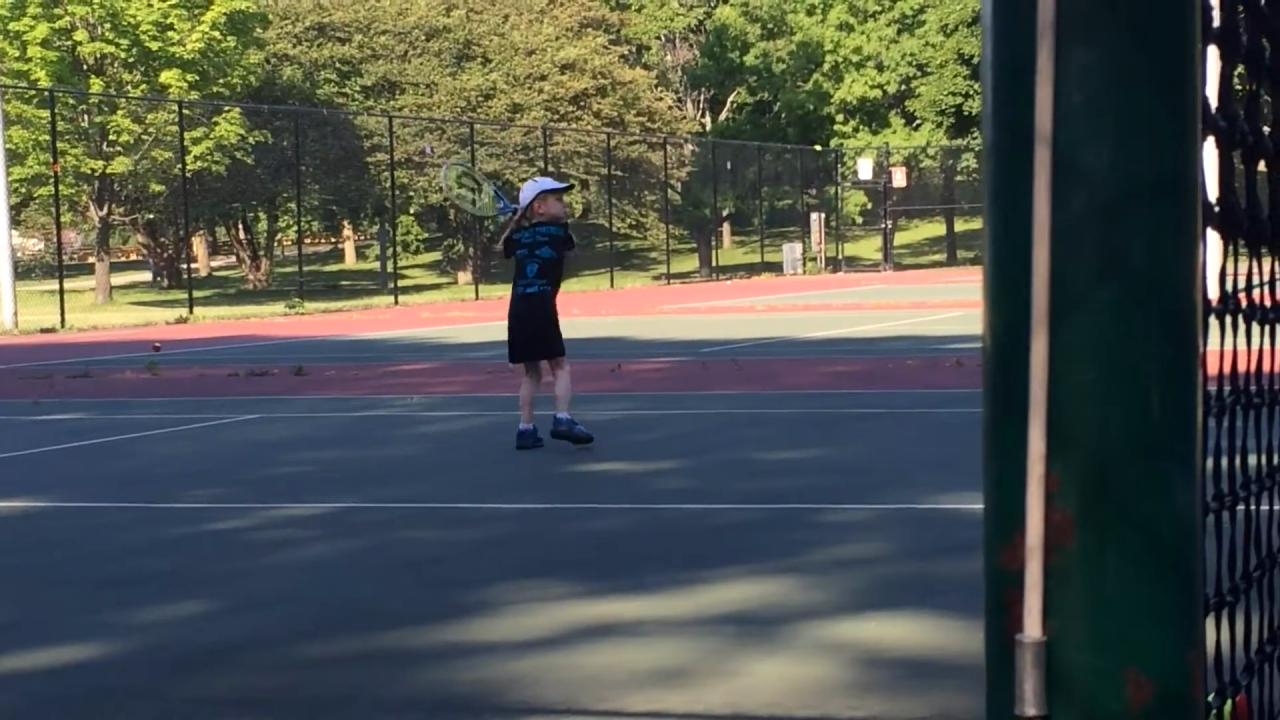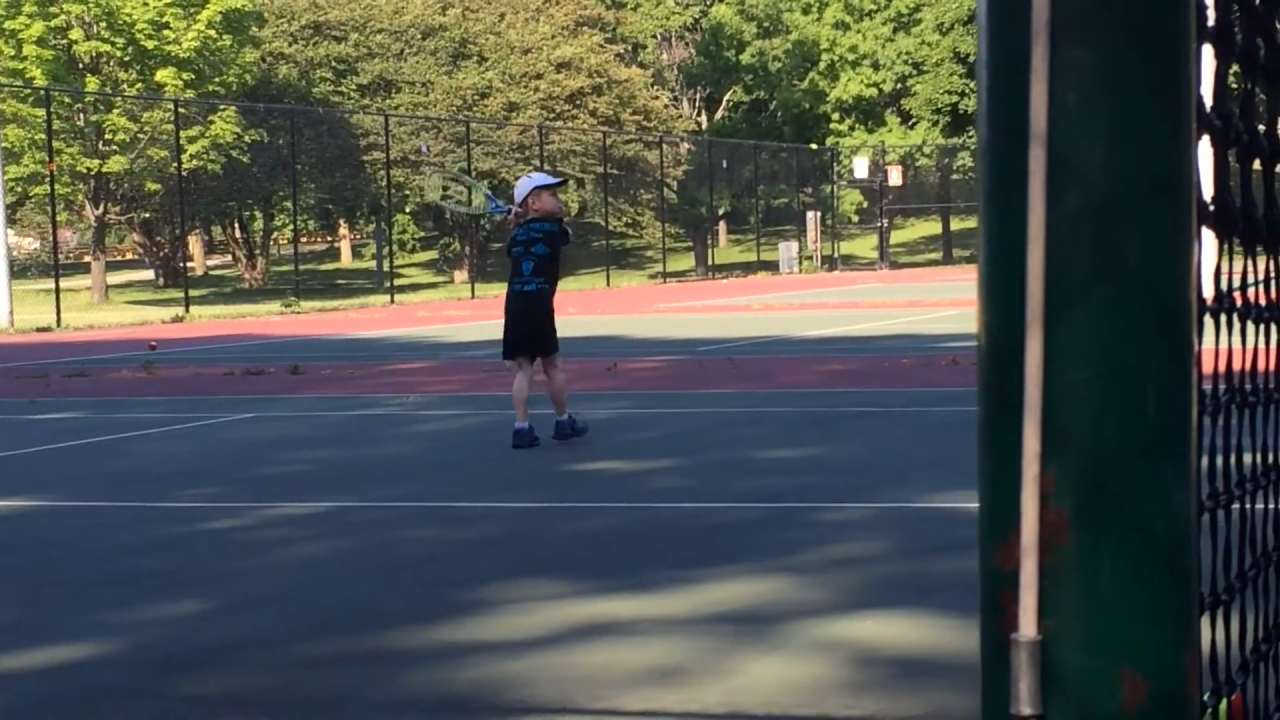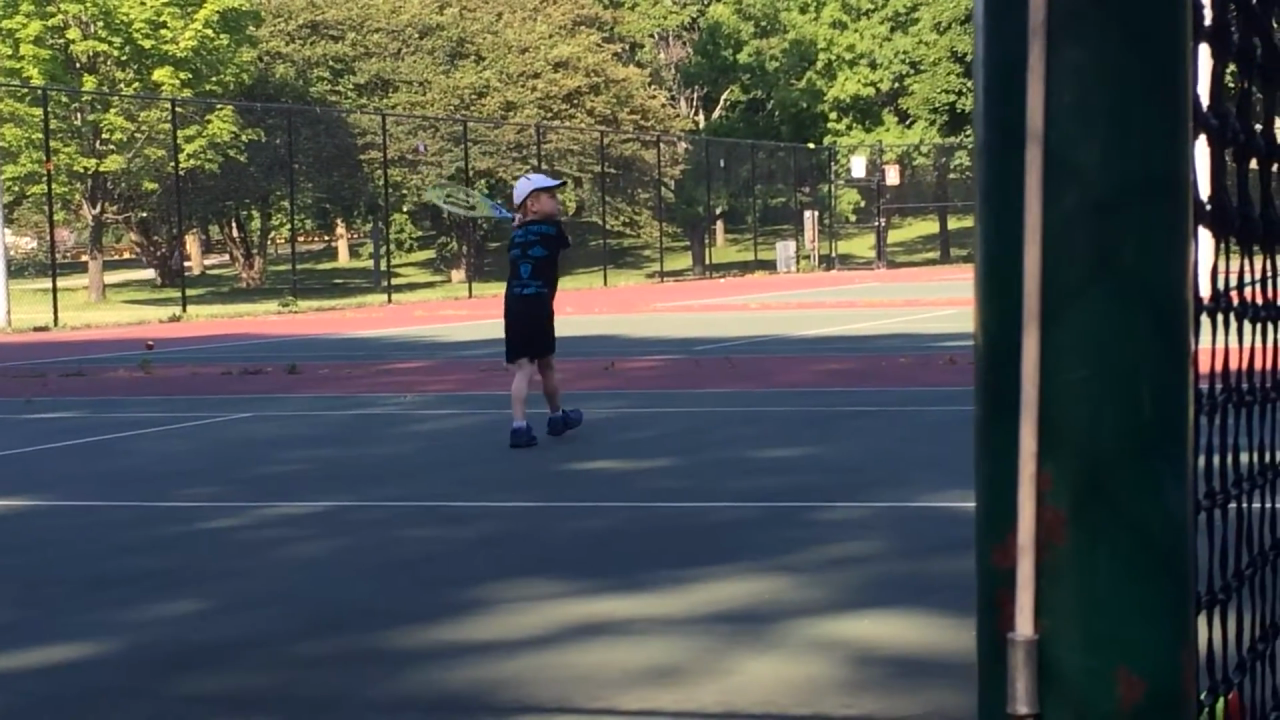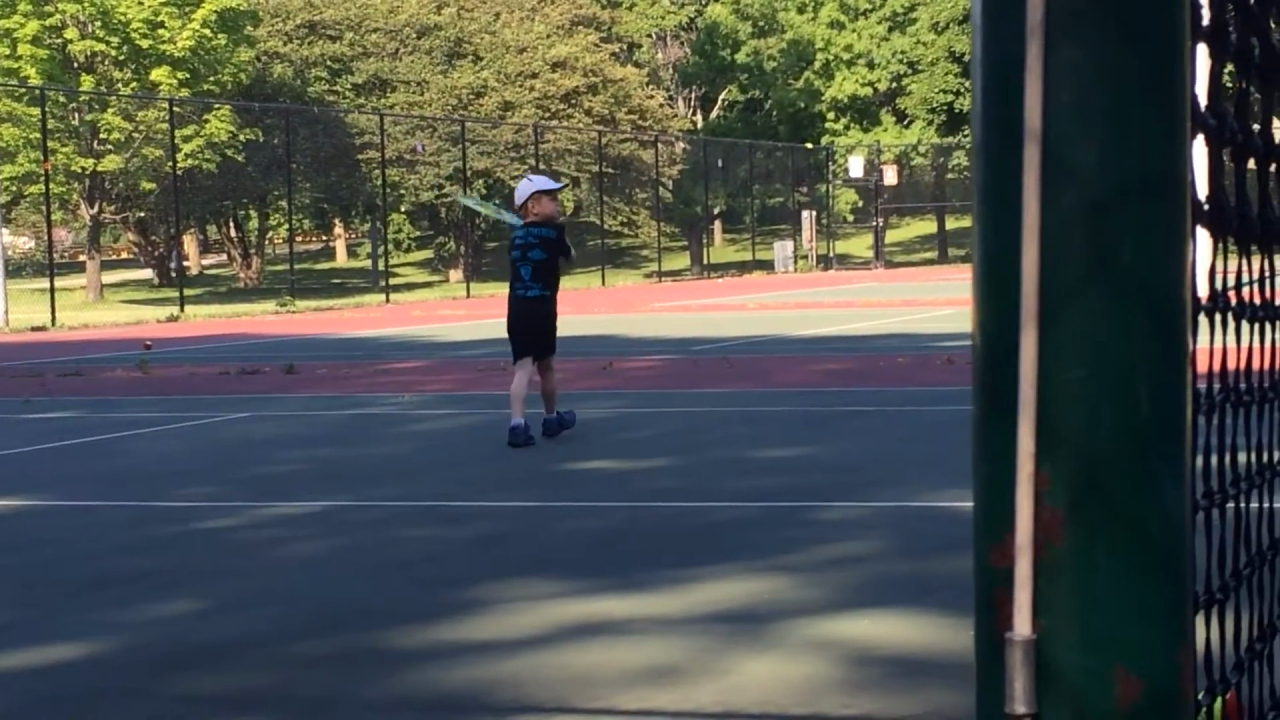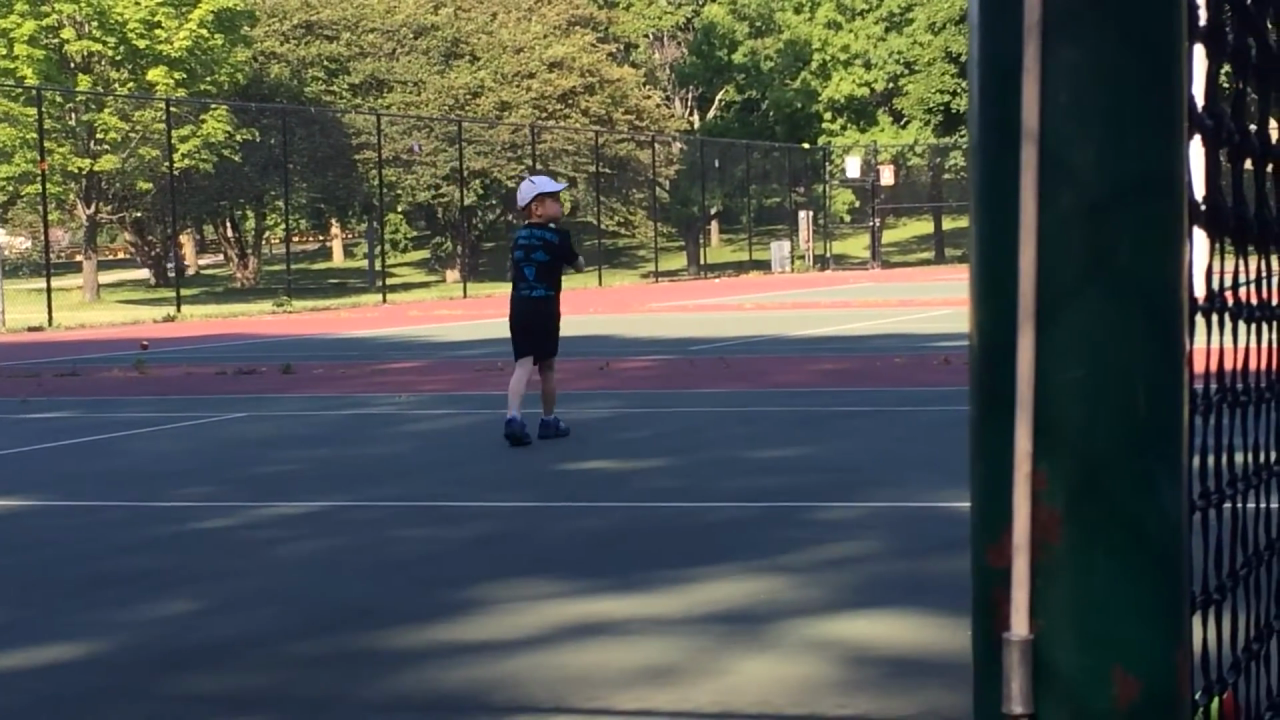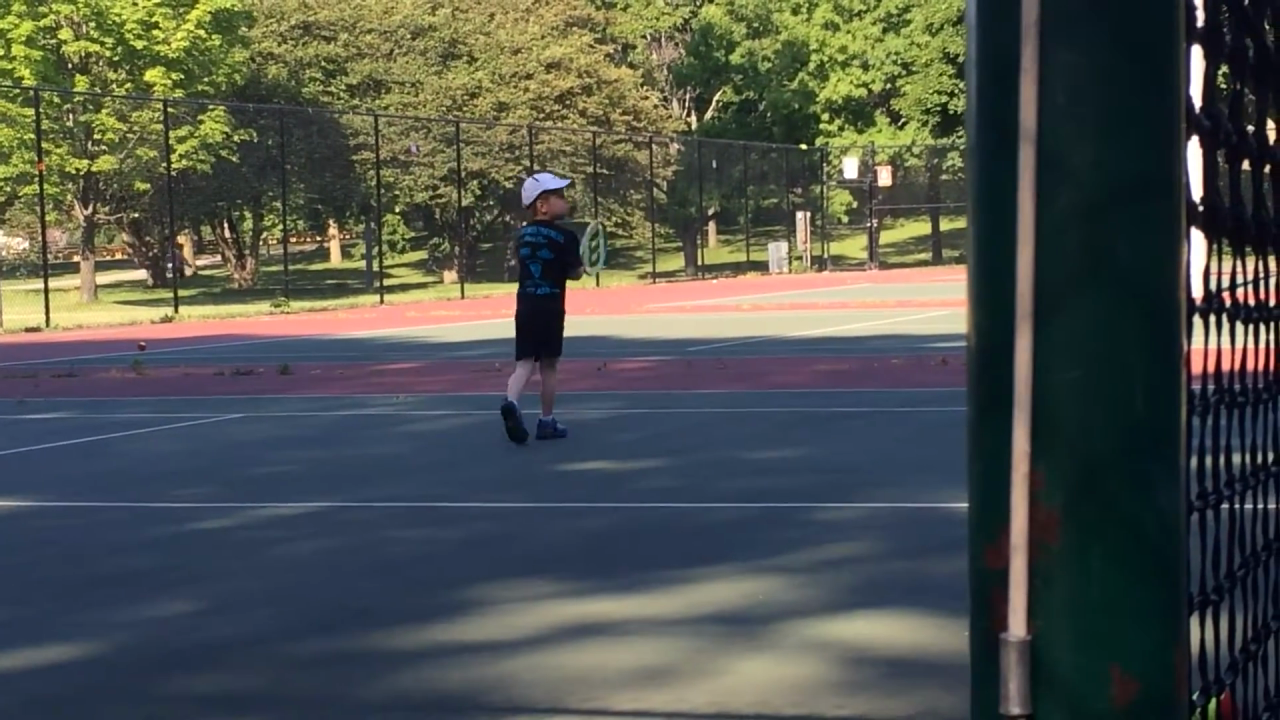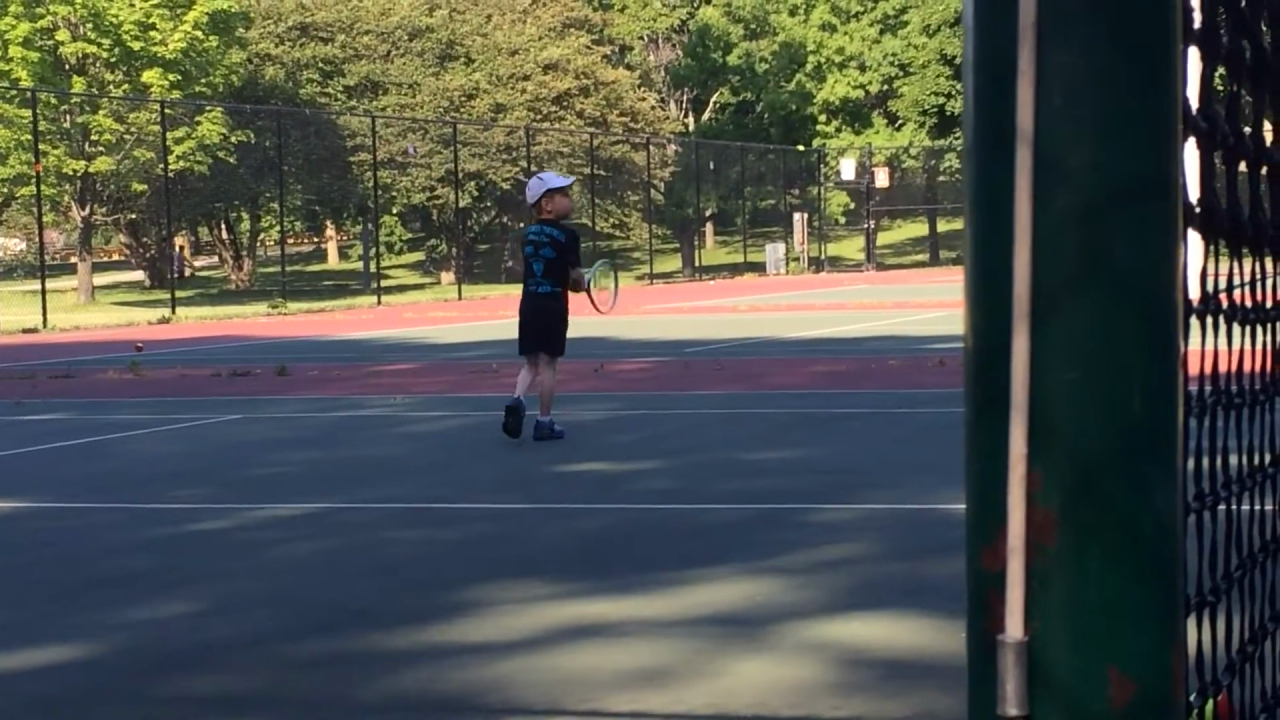
dt=0.1s
person 1, frame 1
left shoulder: (519, 235)
right shoulder: (558, 231)
left elbow: (505, 249)
right elbow: (570, 242)
left wrist: (514, 225)
left hip: (518, 310)
right hip: (542, 310)
left knee: (531, 373)
right knee: (560, 367)
left ankle: (526, 429)
right ankle: (562, 420)
person 1, frame 2
left shoulder: (517, 233)
right shoulder: (554, 227)
right elbow: (566, 235)
left wrist: (517, 222)
left hip: (514, 308)
right hip: (539, 307)
left knee: (523, 369)
right knee: (552, 365)
left ankle: (522, 427)
right ankle: (562, 420)
person 1, frame 3
left shoulder: (516, 235)
right shoulder: (551, 229)
right elbow: (565, 242)
left hip: (513, 309)
right hip: (538, 309)
left knee: (522, 370)
right knee: (545, 366)
left ankle: (520, 427)
right ankle: (557, 417)
person 1, frame 4
left shoulder: (516, 236)
right shoulder: (553, 232)
right elbow: (570, 256)
left hip: (517, 310)
right hip: (542, 310)
left knee: (523, 370)
right knee: (545, 367)
left ankle: (518, 425)
right ankle: (551, 419)
person 1, frame 5
left shoulder: (518, 237)
right shoulder: (558, 238)
right elbow: (578, 266)
right wrist: (571, 258)
left hip: (519, 310)
right hip: (545, 310)
left knee: (522, 367)
right knee: (546, 367)
left ankle: (514, 420)
right ankle: (548, 421)
person 1, frame 6
left shoulder: (524, 234)
right shoulder: (564, 236)
right elbow: (575, 273)
right wrist: (579, 265)
left hip: (525, 307)
right hip: (551, 308)
left knee: (524, 365)
right knee: (549, 367)
left ankle: (512, 403)
right ankle: (546, 422)
person 1, frame 7
left shoulder: (530, 232)
right shoulder: (566, 235)
right elbow: (575, 275)
right wrist: (579, 285)
left hip: (529, 305)
right hip: (552, 307)
left knee: (531, 362)
right knee: (548, 365)
left ankle: (517, 401)
right ankle: (544, 422)
